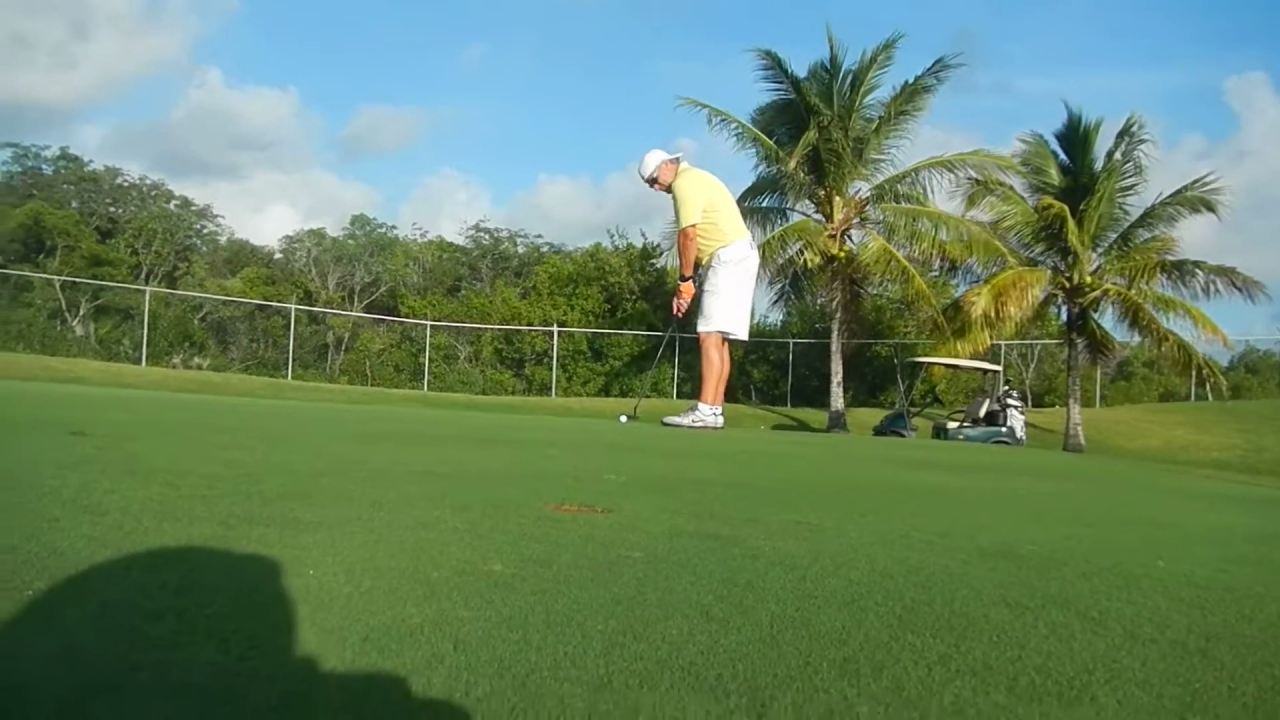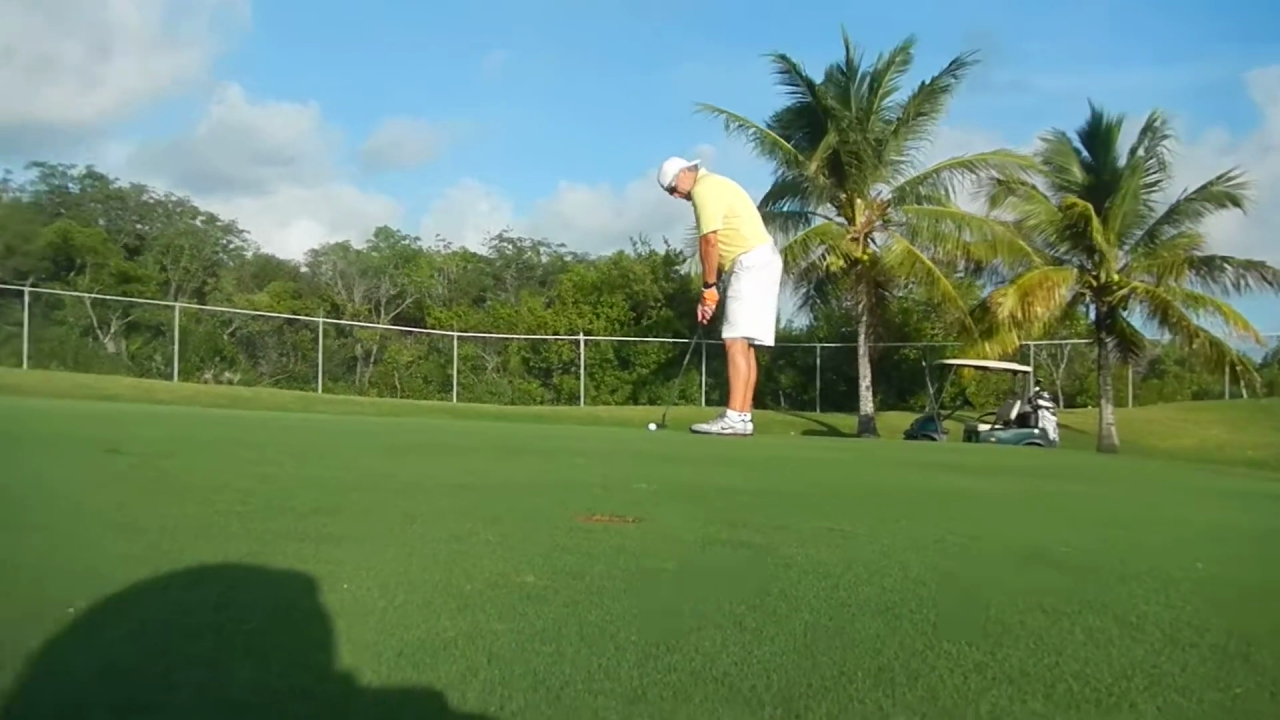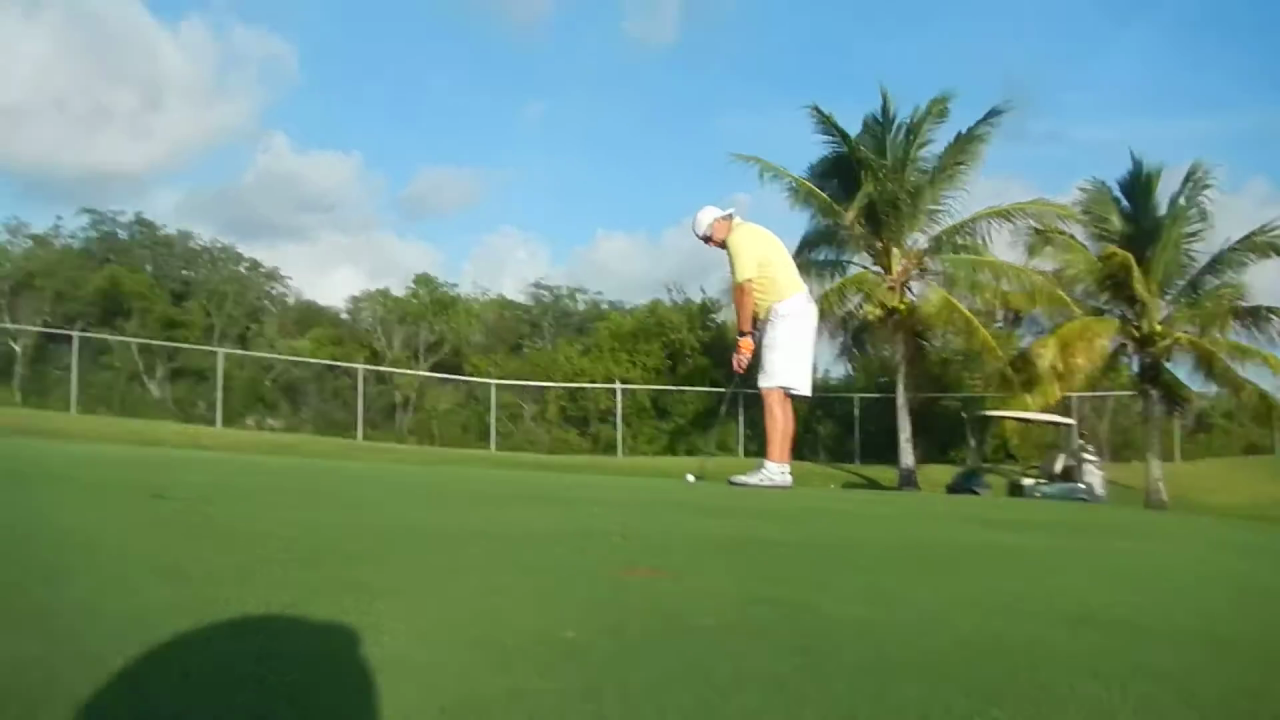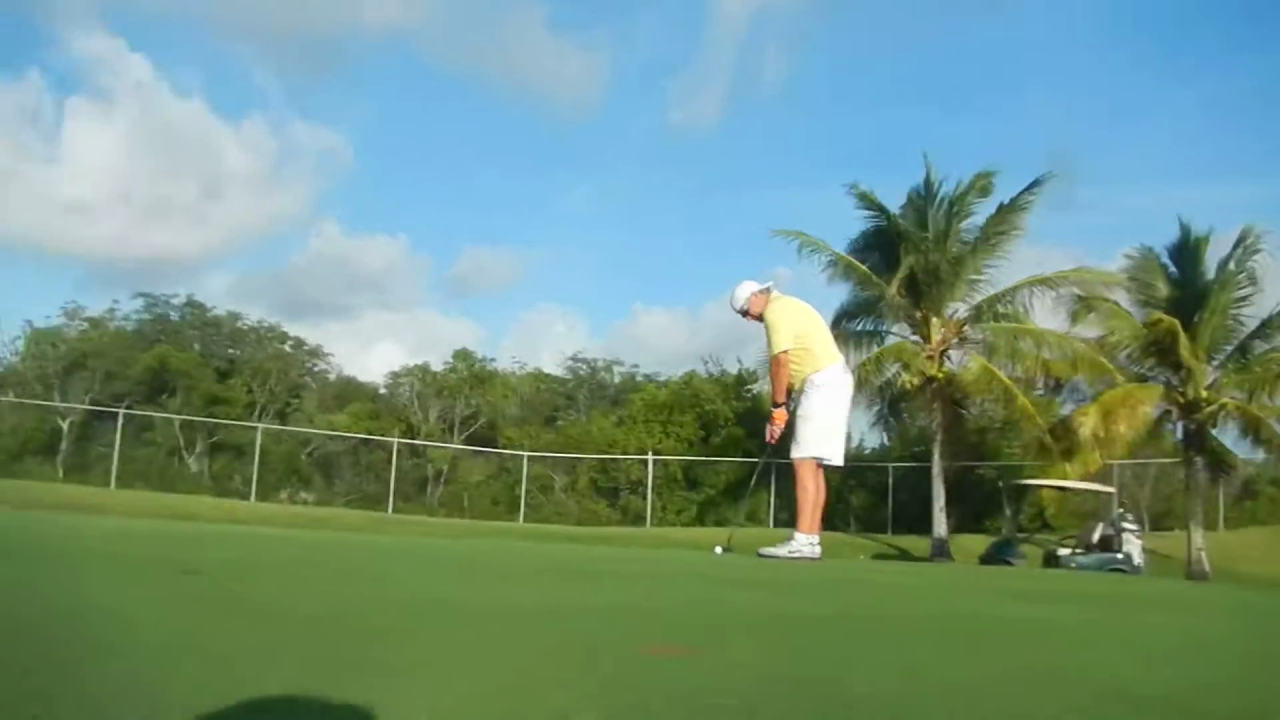
dt=0.1s
person 1, frame 1
left shoulder: (685, 181)
right shoulder: (692, 181)
left elbow: (689, 236)
right elbow: (697, 237)
left wrist: (684, 282)
right wrist: (687, 284)
left hip: (730, 257)
right hip: (732, 258)
left knee: (711, 334)
right knee: (718, 336)
left ankle: (706, 410)
right ankle: (714, 410)
person 1, frame 2
left shoulder: (704, 187)
right shoulder: (712, 187)
left elbow: (710, 242)
right elbow: (720, 245)
left wrist: (708, 288)
right wrist: (710, 290)
left hip: (752, 263)
right hip: (754, 263)
left knee: (736, 341)
right knee: (743, 343)
left ankle: (734, 417)
right ankle: (743, 416)
person 1, frame 3
left shoulder: (738, 236)
right shoulder: (747, 234)
left elbow: (744, 290)
right elbow: (755, 291)
left wrist: (744, 337)
right wrist: (749, 337)
left hip: (787, 311)
right hip: (790, 311)
left knee: (773, 391)
right knee: (781, 393)
left ankle: (772, 469)
right ankle: (781, 468)
person 1, frame 4
left shoulder: (775, 309)
right shoulder: (784, 307)
left elbow: (780, 362)
right elbow: (791, 363)
left wrist: (777, 408)
right wrist: (780, 409)
left hip: (822, 382)
right hip: (827, 382)
left knee: (805, 461)
right knee: (813, 464)
left ankle: (803, 540)
right ankle: (810, 539)
